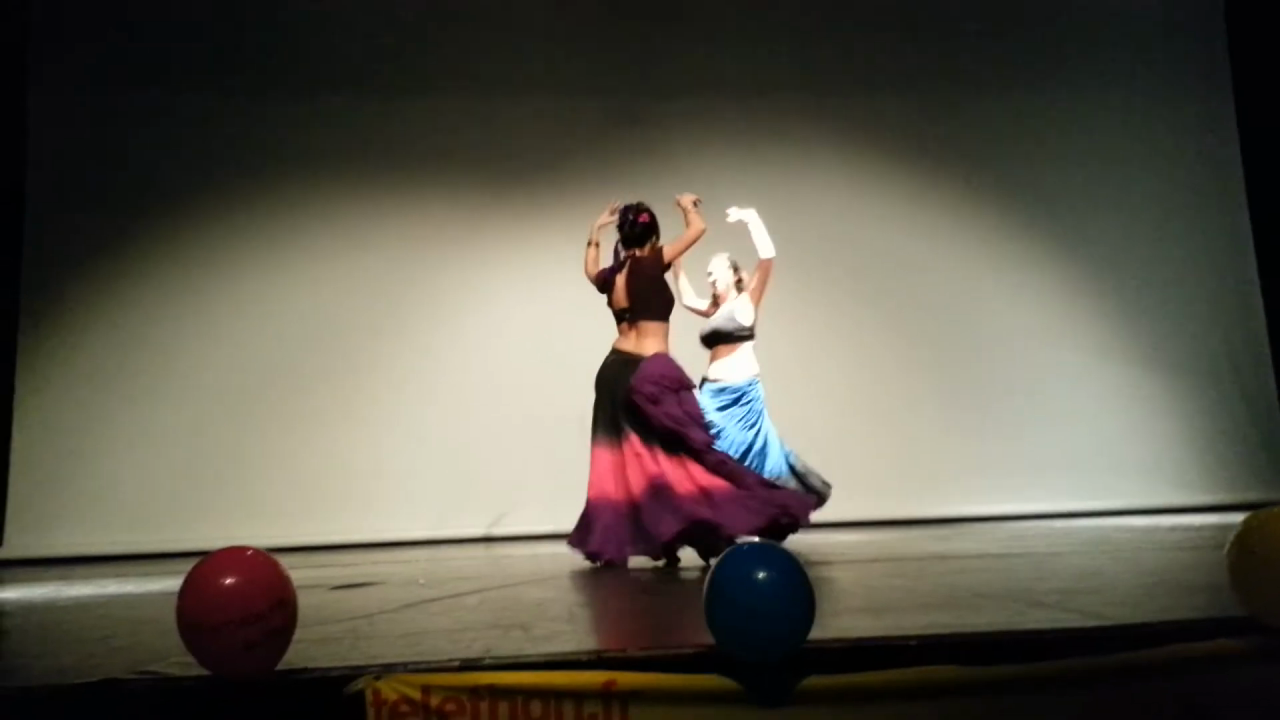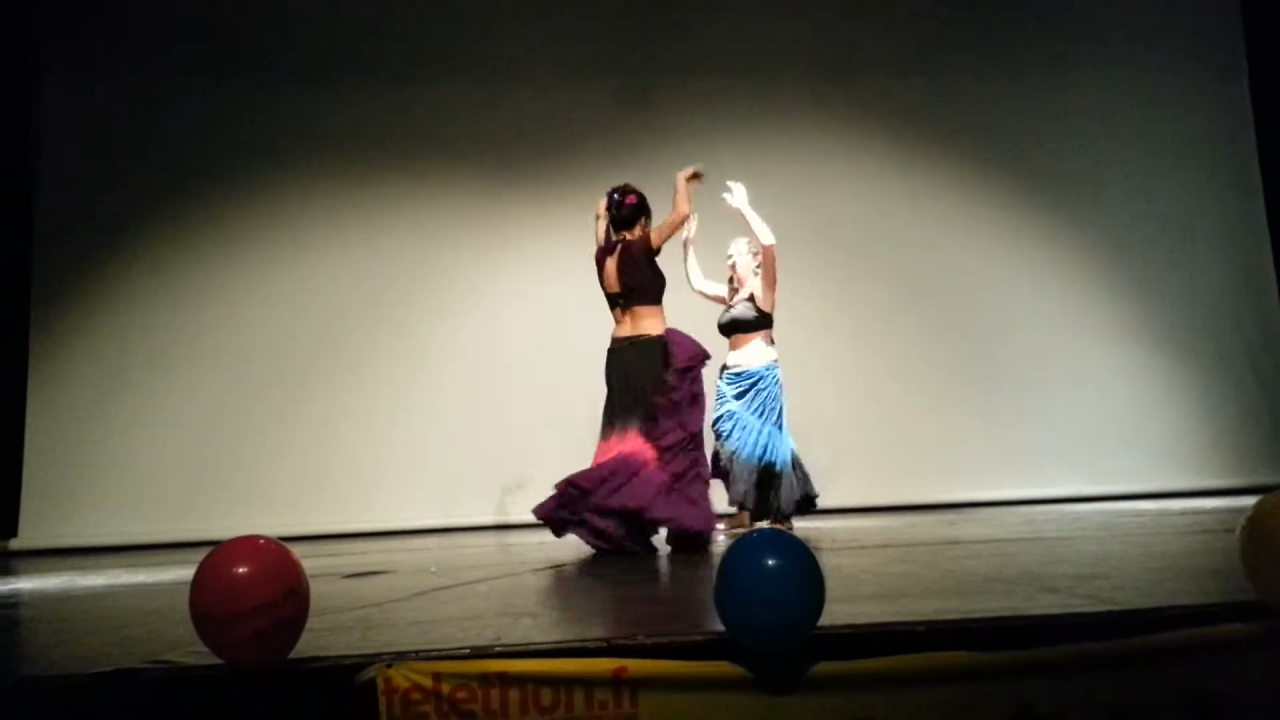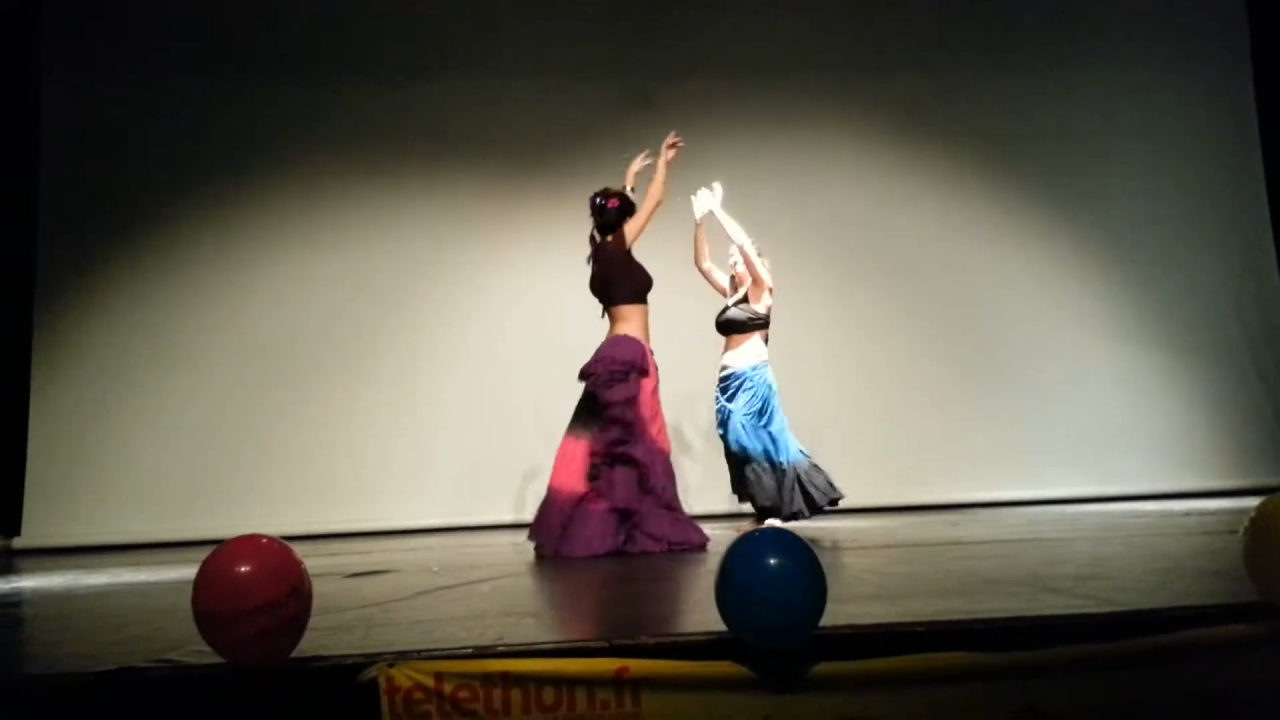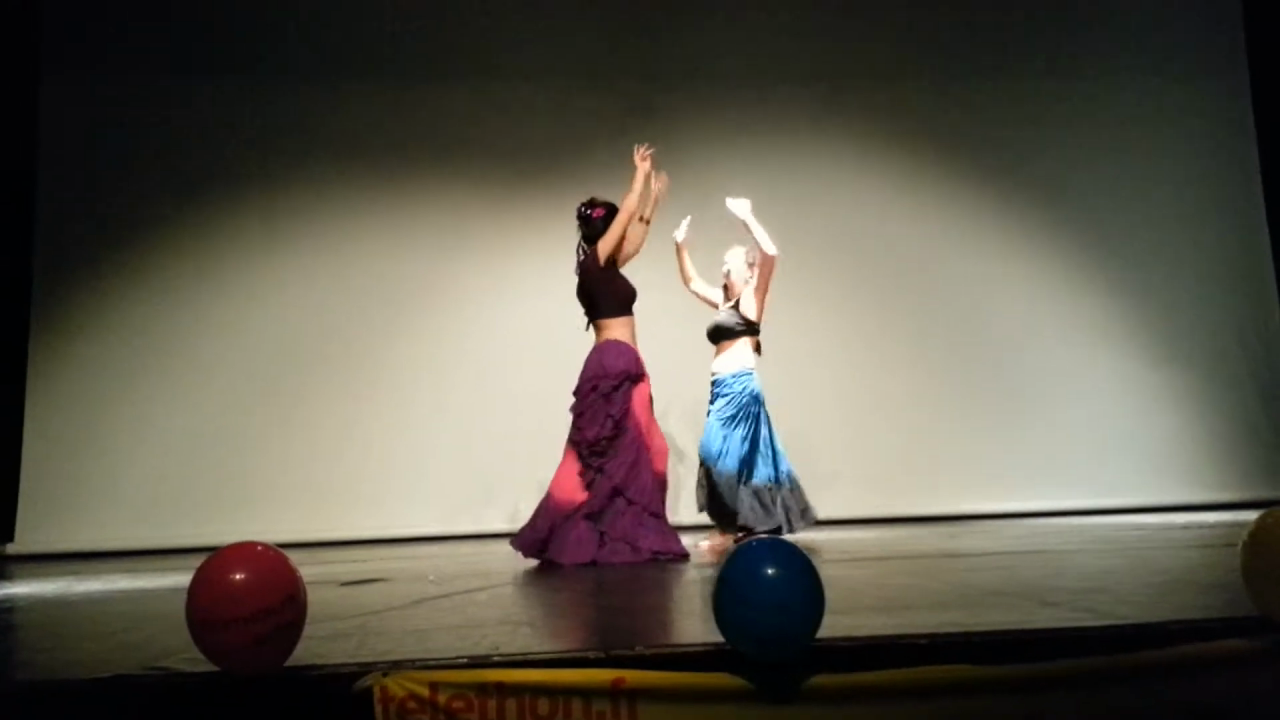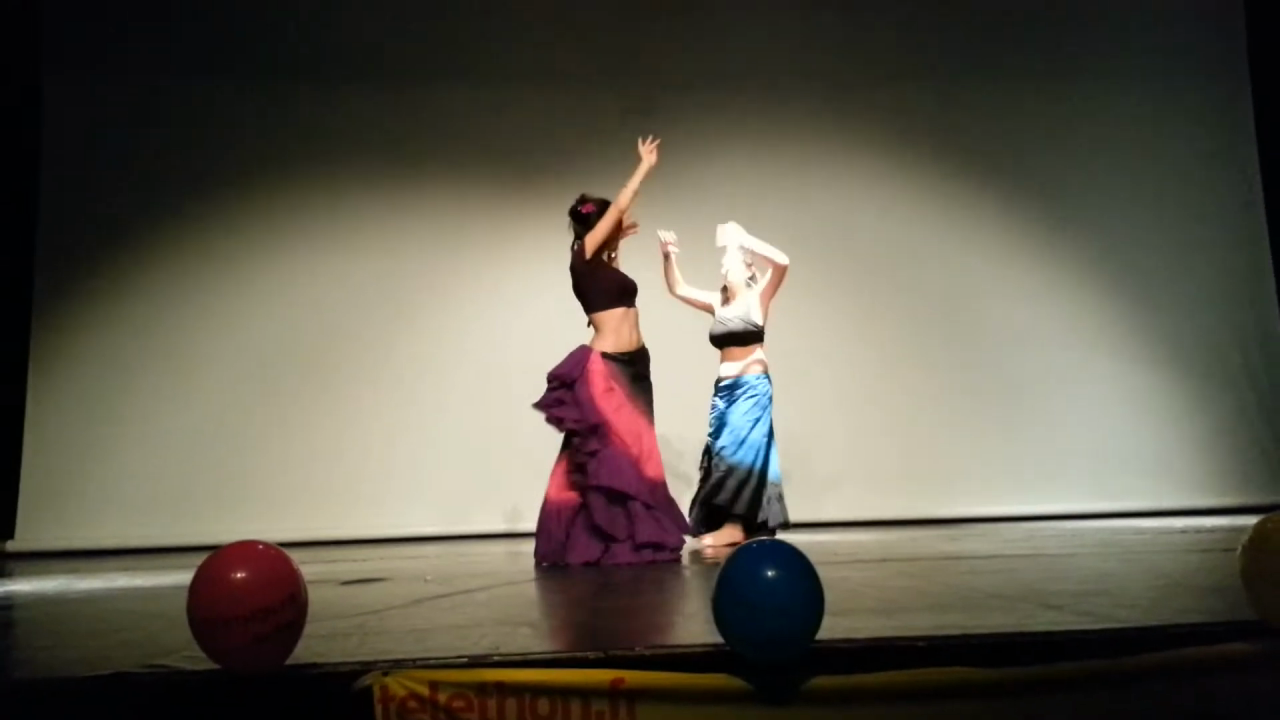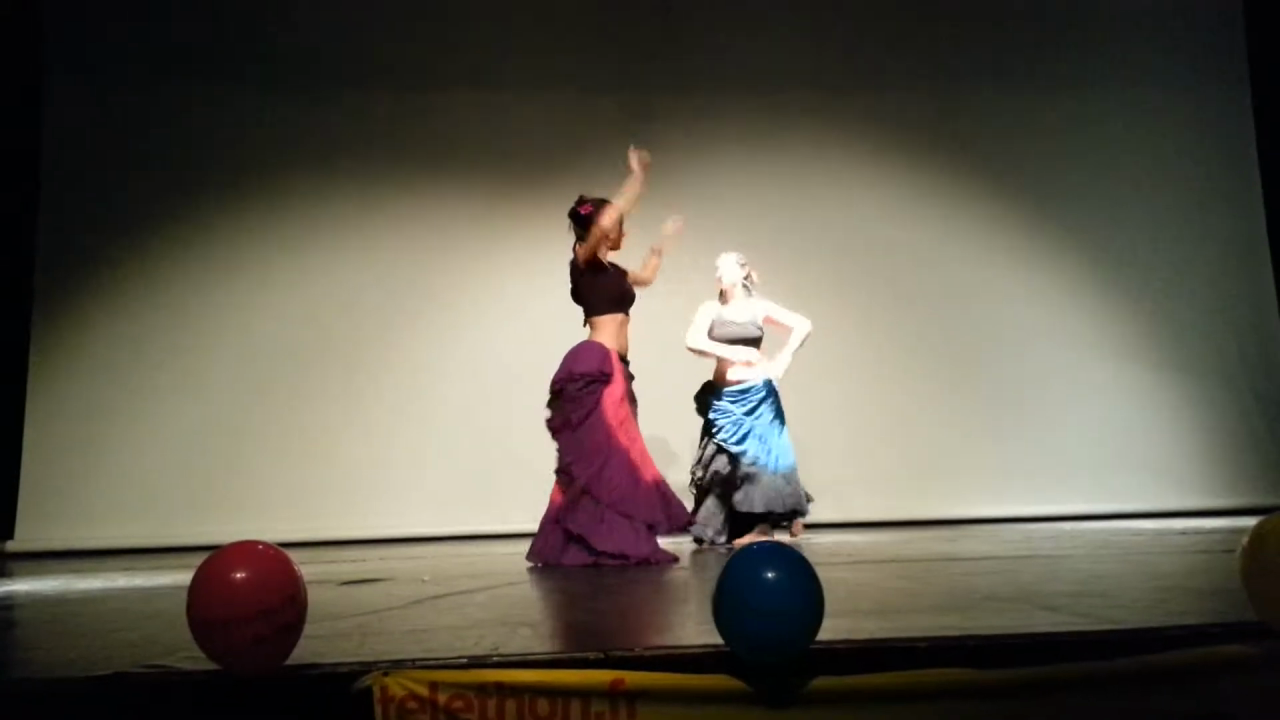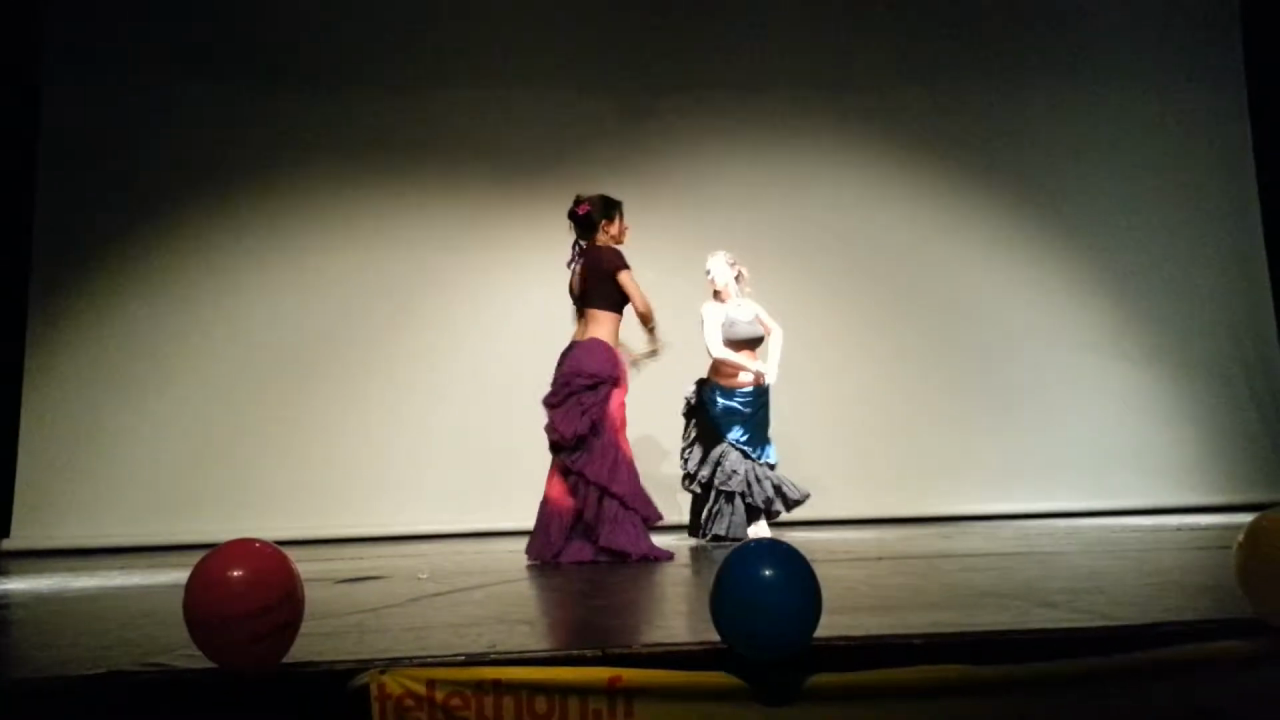
dt=0.3s
person 1, frame 1
left shoulder: (610, 274)
right shoulder: (651, 266)
left elbow: (590, 269)
right elbow: (697, 229)
left wrist: (595, 229)
right wrist: (687, 207)
left hip: (614, 371)
right hip: (651, 375)
left knee: (619, 461)
right knee: (671, 454)
left ankle: (611, 545)
person 1, frame 2
left shoulder: (605, 257)
right shoulder: (639, 251)
right elbow: (681, 214)
left wrist: (602, 216)
right wrist: (681, 182)
left hip: (620, 356)
right hip: (653, 353)
left knee: (634, 440)
right knee: (669, 439)
left ankle: (627, 530)
right ankle: (681, 529)
person 1, frame 3
left shoulder: (604, 253)
right shoulder: (614, 252)
left elbow: (617, 218)
right elbow: (653, 202)
left wrist: (630, 177)
right wrist: (663, 161)
left hip: (615, 356)
right hip: (627, 356)
left knee: (607, 446)
right knee: (630, 445)
left ankle: (590, 532)
right ankle: (646, 534)
person 1, frame 4
left shoulder: (605, 267)
right shoulder: (594, 262)
left elbow: (633, 246)
right elbow: (626, 213)
left wrist: (651, 203)
right wrist: (640, 173)
left hip: (618, 367)
right hip: (615, 366)
left knee: (622, 455)
right knee: (618, 455)
left ankle: (594, 541)
right ankle: (612, 543)
person 1, frame 5
left shoulder: (602, 264)
right shoulder: (582, 259)
right elbow: (617, 207)
left wrist: (619, 240)
right wrist: (645, 166)
left hip: (634, 365)
right hip: (605, 368)
left knee: (629, 453)
right knee: (608, 454)
left ankle: (619, 541)
right ankle: (603, 543)
person 1, frame 6
left shoulder: (608, 270)
right shoulder: (584, 262)
left elbow: (643, 278)
right elbow: (603, 226)
left wrist: (662, 240)
right wrist: (637, 181)
left hip: (610, 367)
right hip: (599, 366)
left knee: (613, 450)
right knee: (600, 450)
left ankle: (594, 538)
right ankle: (602, 541)
person 1, frame 7
left shoulder: (585, 263)
right shoulder: (608, 256)
right elbow: (641, 305)
left wrist: (620, 349)
right wrist: (652, 335)
left hip: (585, 361)
right hip: (595, 361)
left knee: (592, 452)
right knee: (599, 451)
left ankle: (575, 541)
right ankle: (600, 541)
person 2, frame 1
left shoulder: (747, 302)
right shoulder: (715, 309)
left elbow: (767, 257)
right elbow: (687, 299)
left wrist: (751, 219)
right wrist: (677, 265)
left hip: (743, 391)
right hip: (712, 393)
left knee: (754, 454)
person 2, frame 2
left shoulder: (764, 288)
right shoulder: (730, 293)
left elbow: (768, 244)
right elbow: (696, 282)
left wrist: (743, 206)
right wrist: (688, 242)
left hip: (761, 377)
right hip: (731, 380)
left knee: (763, 442)
right knee: (734, 443)
left ankle: (780, 516)
right ankle: (746, 510)
person 2, frame 3
left shoulder: (761, 290)
right shoulder: (731, 291)
left elbow: (743, 243)
right elbow: (702, 263)
left wrist: (719, 210)
right wrist: (700, 221)
left hip: (752, 378)
right hip: (730, 381)
left knee: (755, 442)
right knee: (742, 446)
left ankle: (777, 511)
right ankle: (765, 512)
person 2, frame 4
left shoulder: (752, 297)
right shoulder: (725, 301)
left elbow: (769, 254)
right elbow: (693, 284)
left wrist: (746, 217)
right wrist: (681, 248)
left hip: (740, 384)
right hip: (724, 388)
left knee: (719, 451)
right knee: (741, 452)
left ankle: (731, 527)
right ankle: (748, 523)
person 2, frame 5
left shoulder: (757, 300)
right shoulder: (718, 304)
left elbow: (781, 264)
right elbow: (677, 289)
left wrist: (745, 241)
right wrist: (669, 256)
left hip: (751, 387)
right hip: (725, 391)
left knee: (739, 450)
right knee: (722, 454)
left ankle: (736, 524)
right ankle: (750, 523)
person 2, frame 6
left shoulder: (759, 307)
right shoulder: (710, 309)
left elbow: (803, 325)
right elbow: (691, 341)
left wrist: (782, 359)
right wrist: (730, 352)
left hip: (759, 394)
right hip: (723, 398)
left knee: (764, 454)
right knee: (727, 460)
left ankle: (774, 523)
person 2, frame 7
left shoulder: (751, 307)
right shoulder: (712, 309)
left elbow: (776, 331)
right elbow: (716, 351)
left wrist: (772, 365)
right wrist: (756, 368)
left hip: (755, 396)
right hip: (722, 398)
left knee: (753, 454)
right knee: (728, 457)
left ankle: (755, 520)
